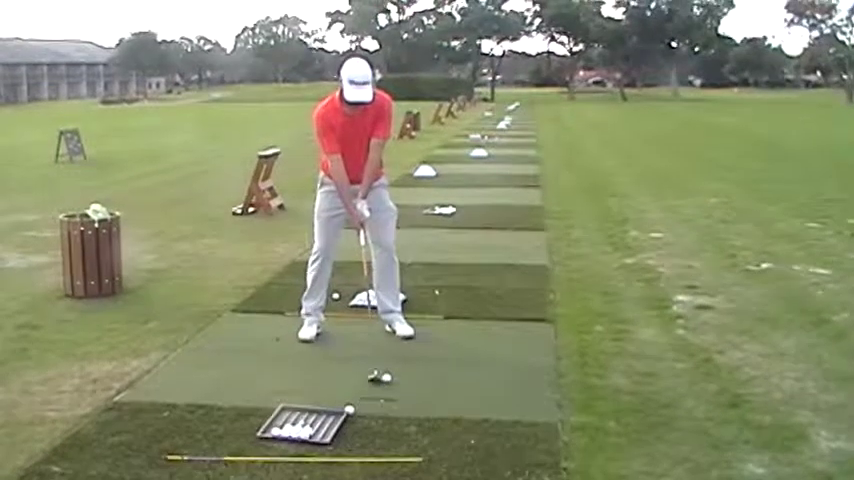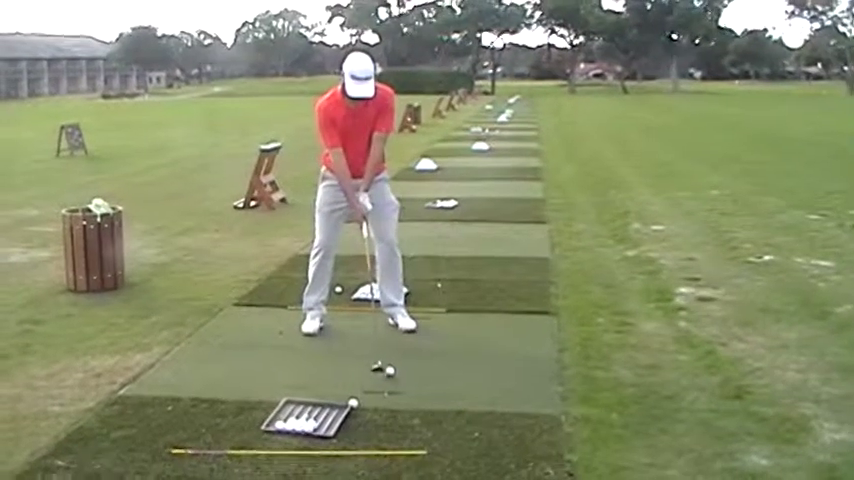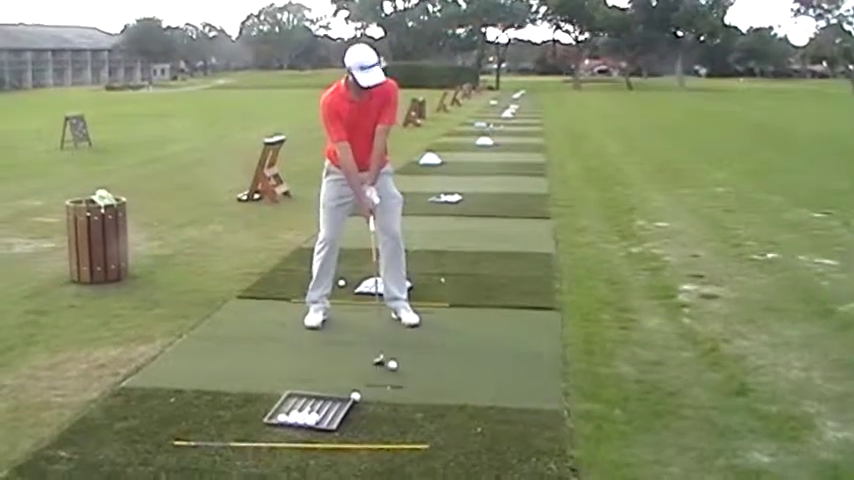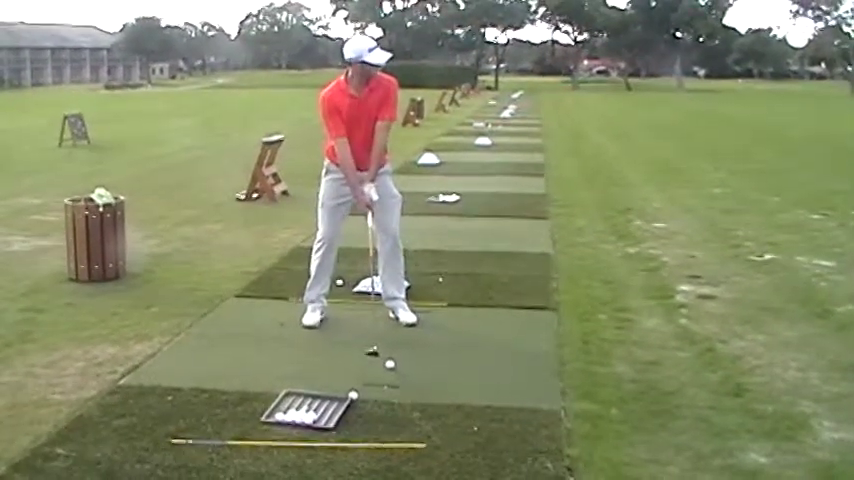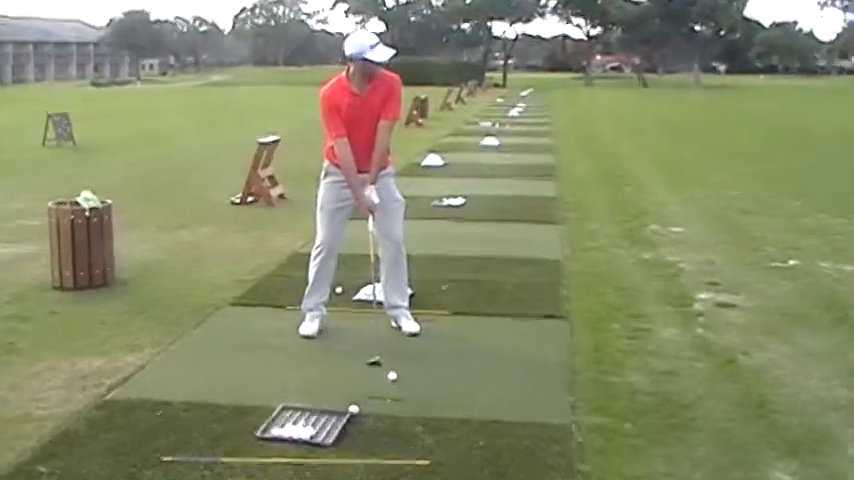
dt=0.7s
person 1, frame 1
left shoulder: (382, 104)
right shoulder: (324, 113)
left elbow: (375, 153)
right elbow: (335, 163)
left wrist: (363, 198)
right wrist: (351, 208)
left hip: (373, 184)
right hip: (334, 185)
left knee: (385, 248)
right knee: (322, 251)
left ankle: (392, 315)
right ankle: (312, 316)
person 1, frame 2
left shoulder: (385, 97)
right shoulder: (325, 106)
left elbow: (377, 146)
right elbow: (336, 156)
left wrist: (364, 190)
right wrist: (352, 201)
left hip: (374, 178)
right hip: (335, 179)
left knee: (388, 242)
right knee: (324, 245)
left ankle: (395, 308)
right ankle: (314, 310)
person 1, frame 3
left shoulder: (388, 89)
right shoulder: (330, 100)
left elbow: (380, 139)
right elbow: (343, 150)
left wrist: (371, 184)
right wrist: (360, 194)
left hip: (378, 172)
right hip: (339, 173)
left knee: (392, 235)
right knee: (328, 238)
left ankle: (398, 302)
right ankle: (317, 304)
person 1, frame 4
left shoulder: (388, 86)
right shoulder: (330, 97)
left elbow: (381, 136)
right elbow: (341, 146)
left wrist: (370, 181)
right wrist: (357, 191)
left hip: (377, 171)
right hip: (339, 172)
left knee: (391, 235)
right knee: (326, 237)
left ankle: (396, 301)
right ankle: (315, 303)
person 1, frame 5
left shoulder: (391, 84)
right shoulder: (330, 94)
left elbow: (383, 136)
right elbow: (341, 147)
left wrist: (372, 183)
right wrist: (358, 193)
left hip: (380, 173)
right hip: (339, 174)
left knee: (393, 240)
right knee: (326, 243)
left ankle: (399, 311)
right ankle: (313, 312)
